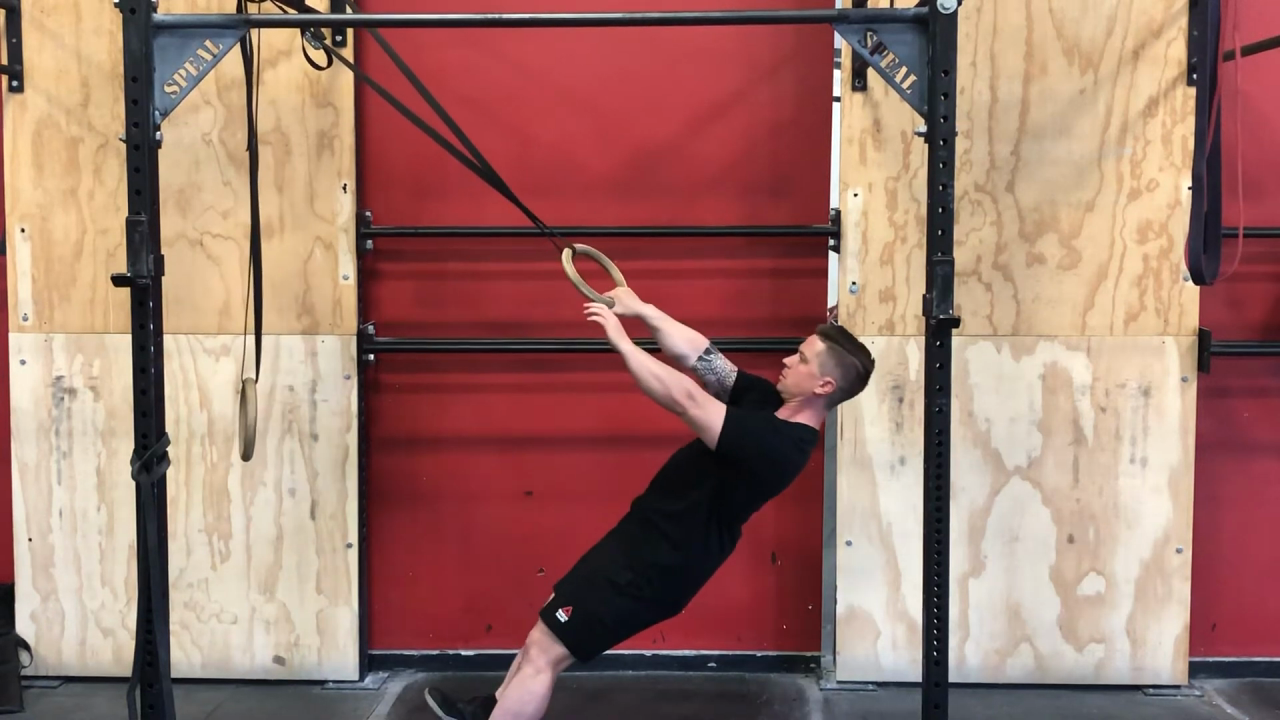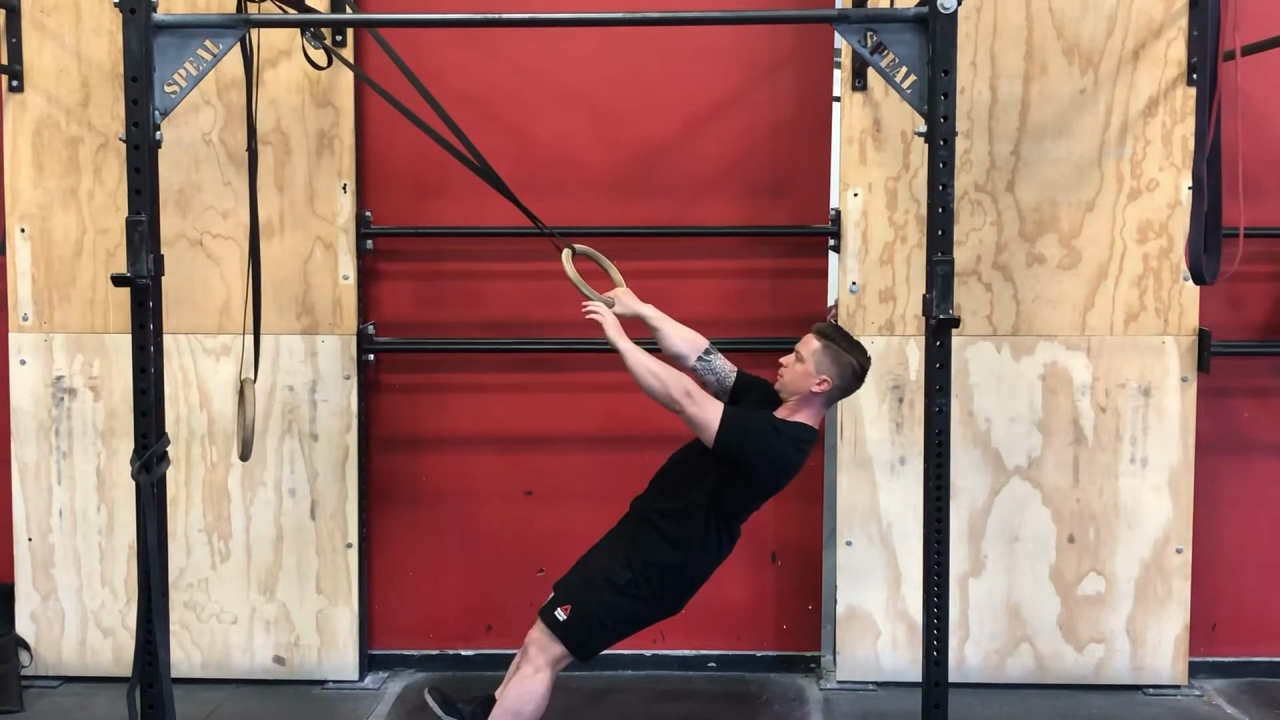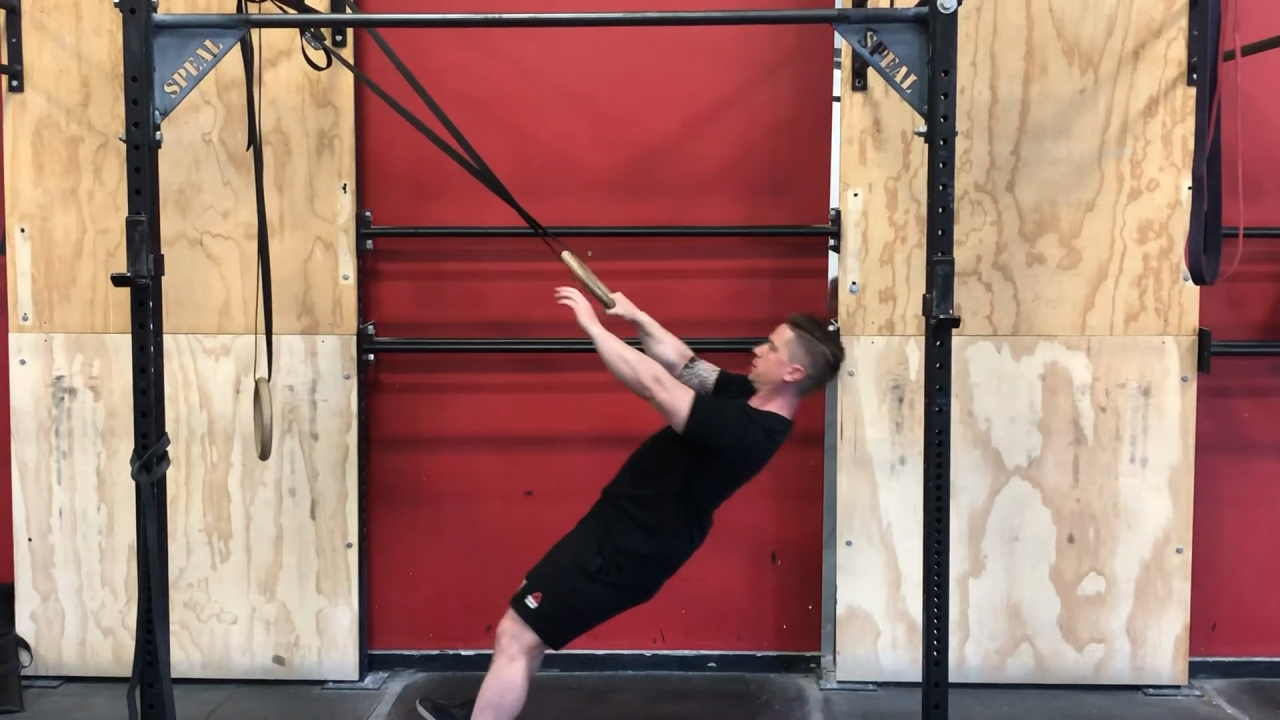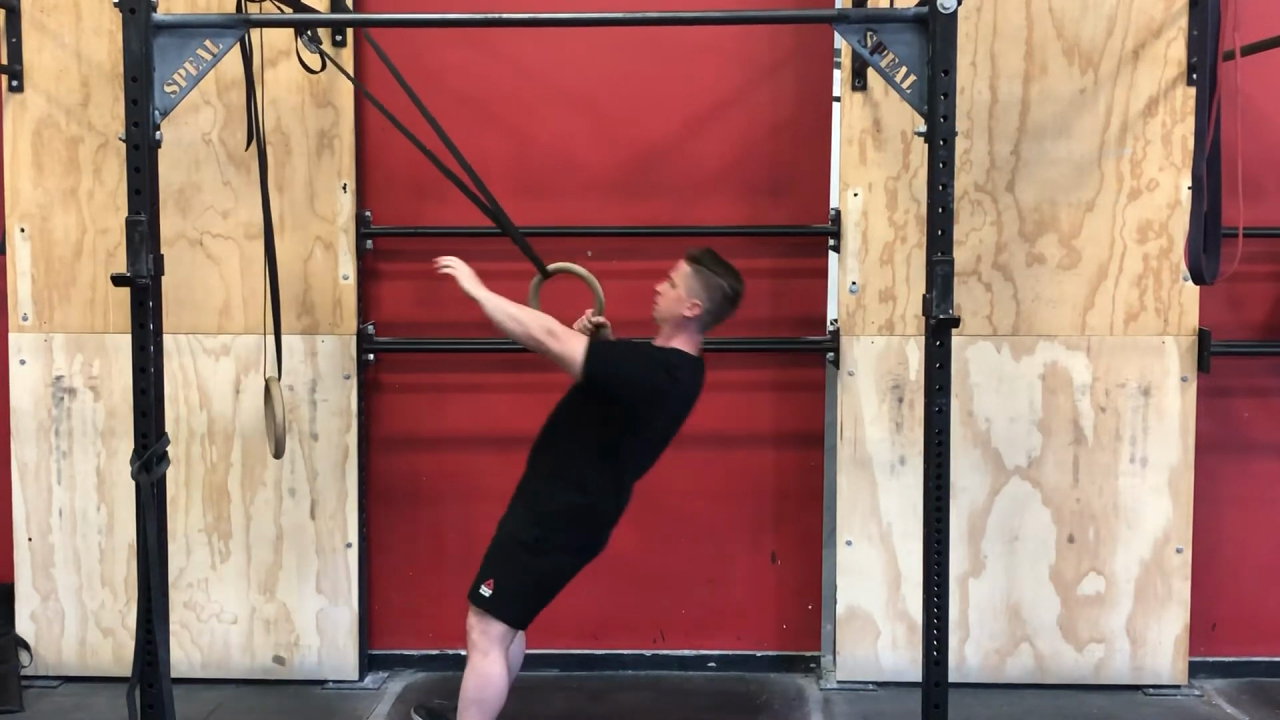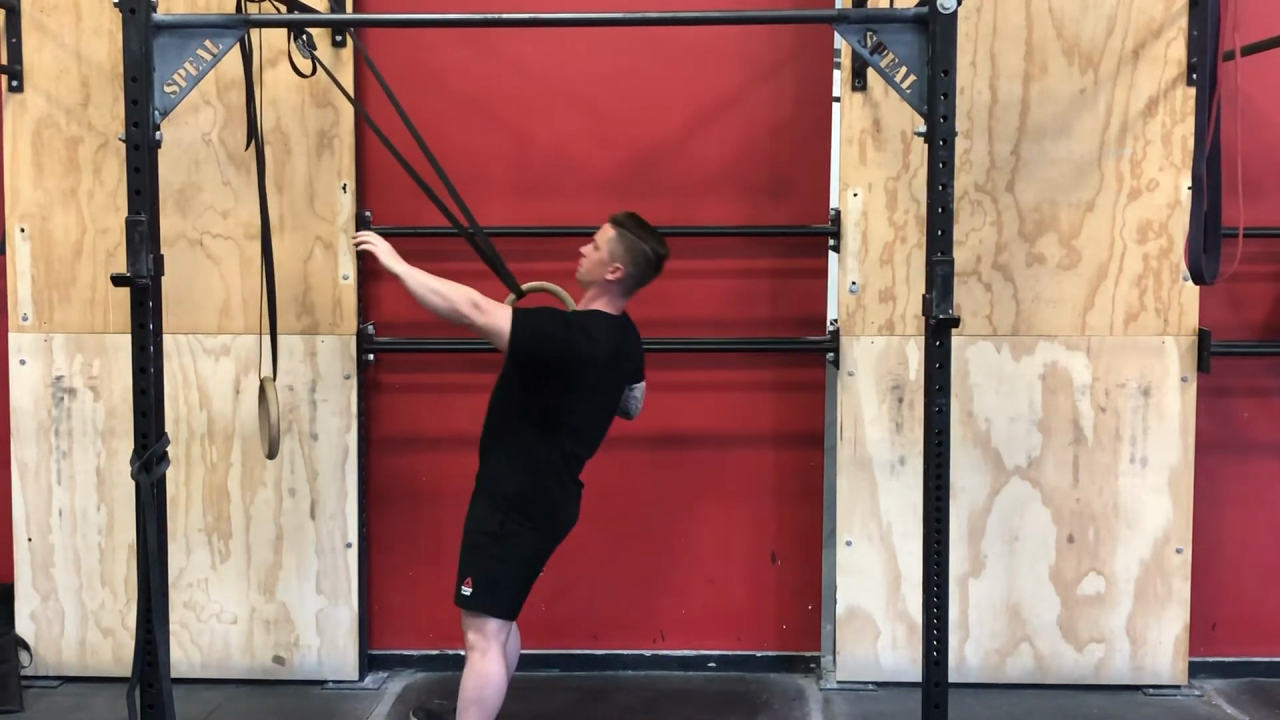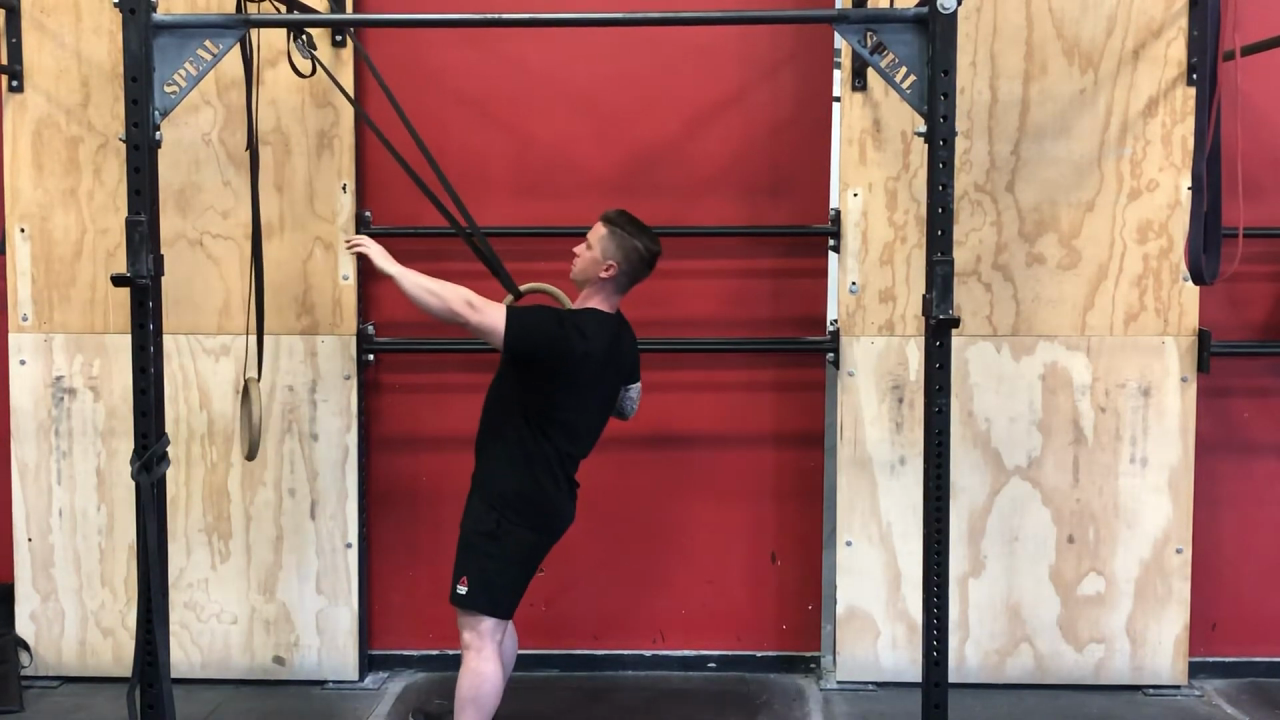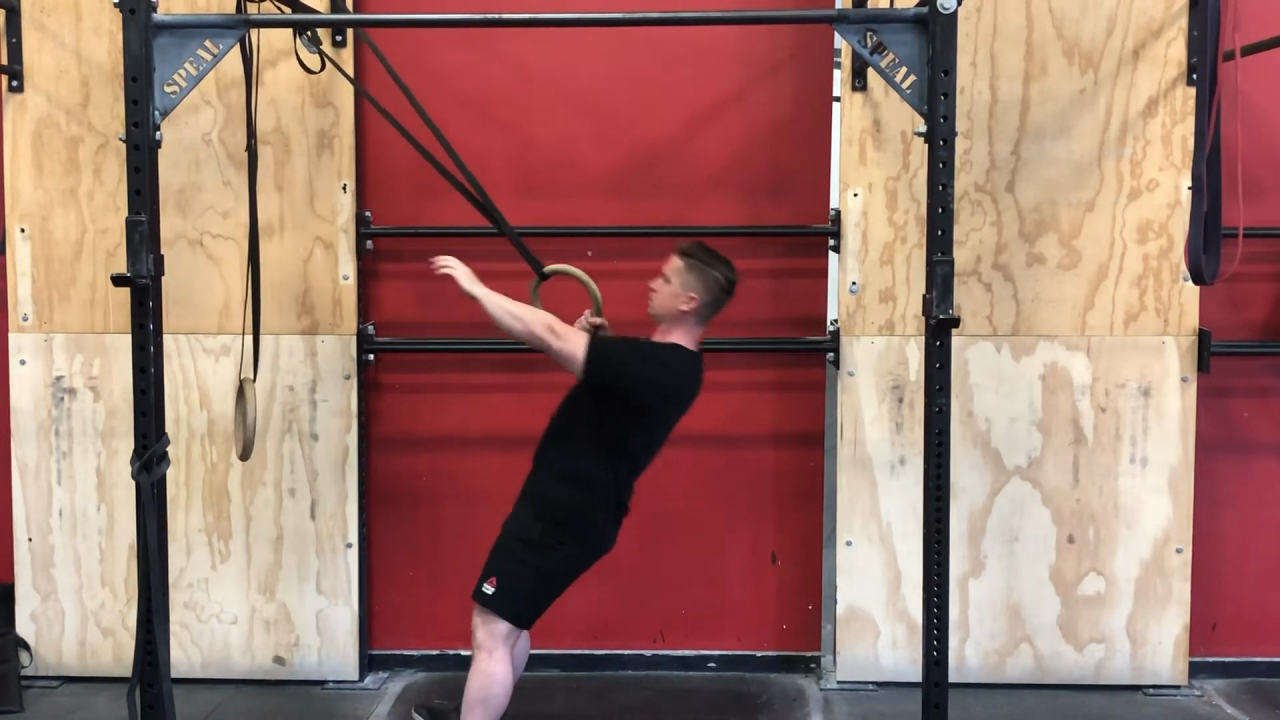
dt=0.4s
person 1, frame 1
left shoulder: (779, 446)
right shoulder: (769, 403)
left elbow: (685, 400)
right elbow: (699, 355)
left wrist: (620, 340)
right wrist: (640, 310)
left hip: (653, 564)
right hip: (647, 538)
left knee: (543, 651)
right knee: (552, 618)
person 1, frame 2
left shoulder: (776, 444)
right shoulder: (769, 403)
left elbow: (683, 398)
right elbow: (699, 356)
left wrist: (619, 339)
right wrist: (640, 310)
left hip: (654, 563)
right hip: (647, 537)
left knee: (544, 650)
right knee: (551, 618)
person 1, frame 3
left shoulder: (746, 431)
right shoulder: (748, 401)
left elbow: (655, 385)
right elbow: (683, 364)
left wrist: (592, 325)
right wrist: (636, 318)
left hip: (623, 549)
right hip: (622, 529)
left knee: (515, 638)
right knee: (529, 624)
person 1, frame 4
left shoulder: (652, 372)
right shoulder: (676, 366)
left elbow: (549, 338)
left wrist: (475, 288)
right wrist: (604, 337)
left hip: (557, 515)
right hip: (572, 508)
left knee: (487, 631)
right knee: (504, 623)
person 1, frame 5
left shoulder: (572, 336)
right shoulder: (621, 337)
left elbow: (472, 309)
right elbow: (631, 405)
left wrist: (398, 264)
left hip: (518, 501)
right hip: (540, 496)
left knee: (484, 633)
right knee: (499, 620)
person 1, frame 6
left shoulder: (567, 334)
right shoulder: (615, 337)
left elbow: (466, 309)
right elbow: (627, 405)
left wrist: (390, 265)
left hip: (513, 501)
right hip: (536, 495)
left knee: (479, 632)
right knee: (495, 621)
person 1, frame 7
left shoulder: (653, 366)
right shoulder: (672, 360)
left elbow: (547, 335)
left wrist: (474, 285)
right wrist: (605, 338)
left hip: (560, 515)
right hip: (571, 507)
left knee: (491, 633)
right knee: (508, 624)
